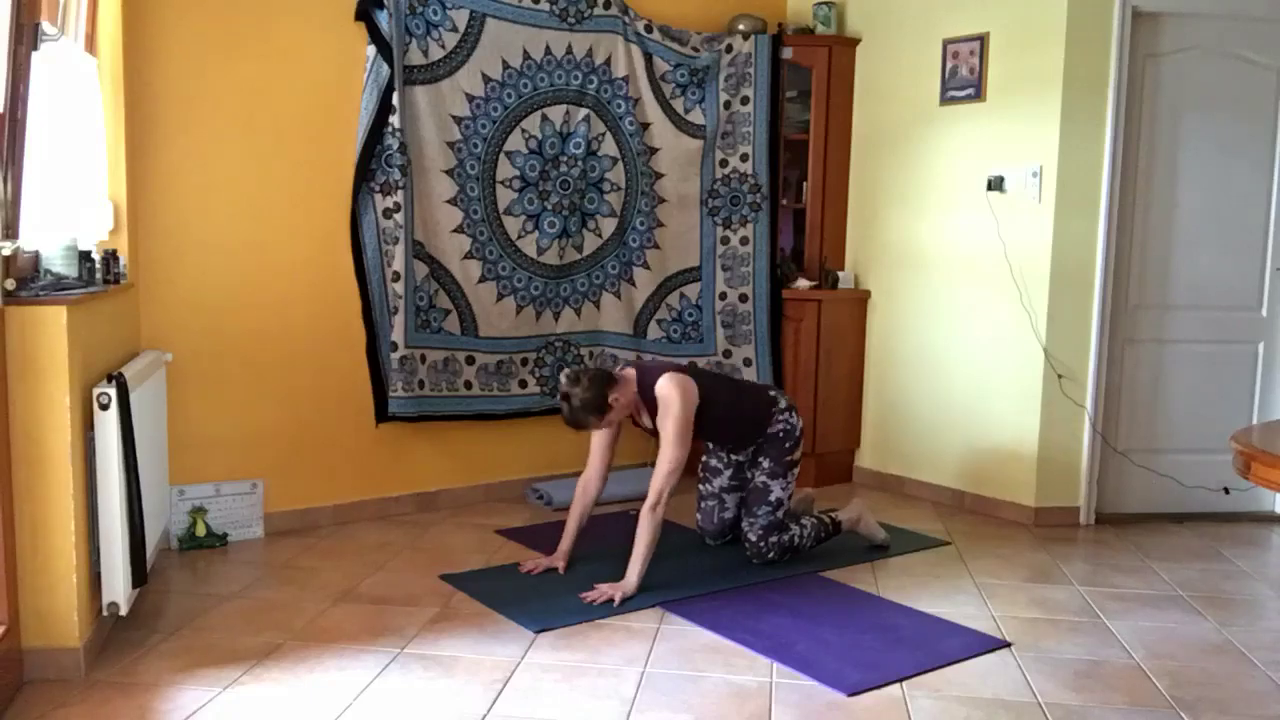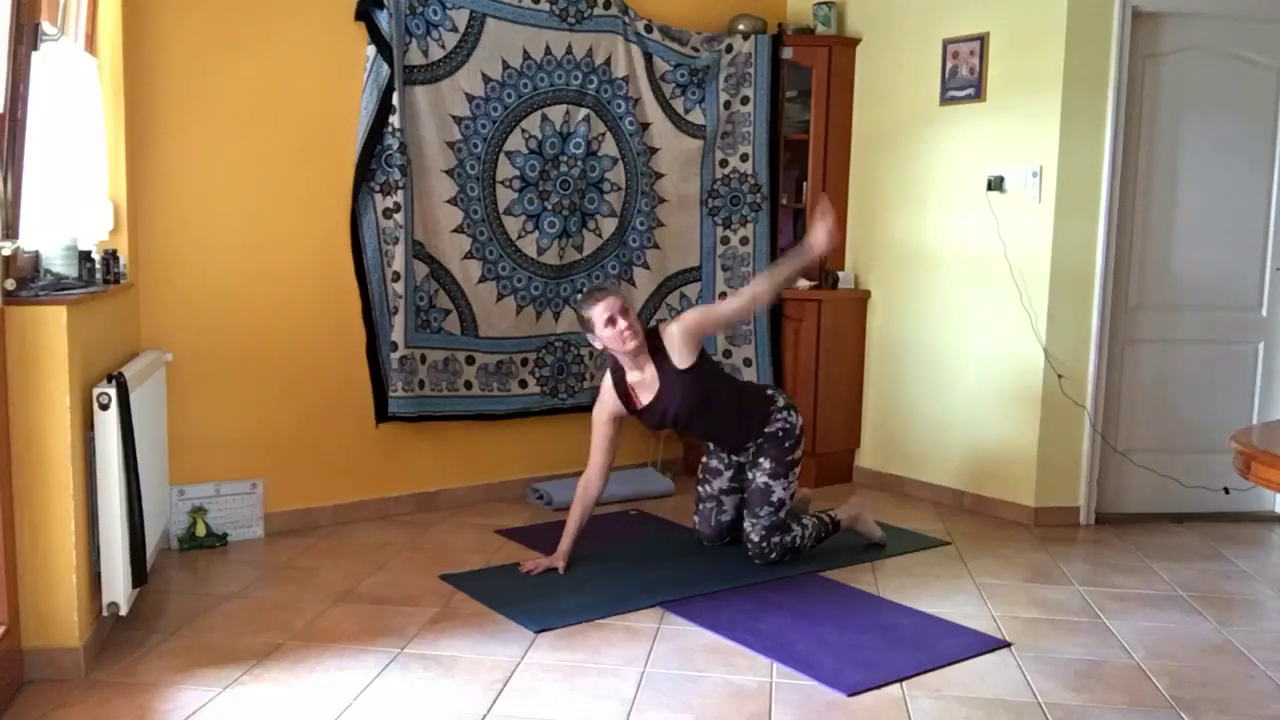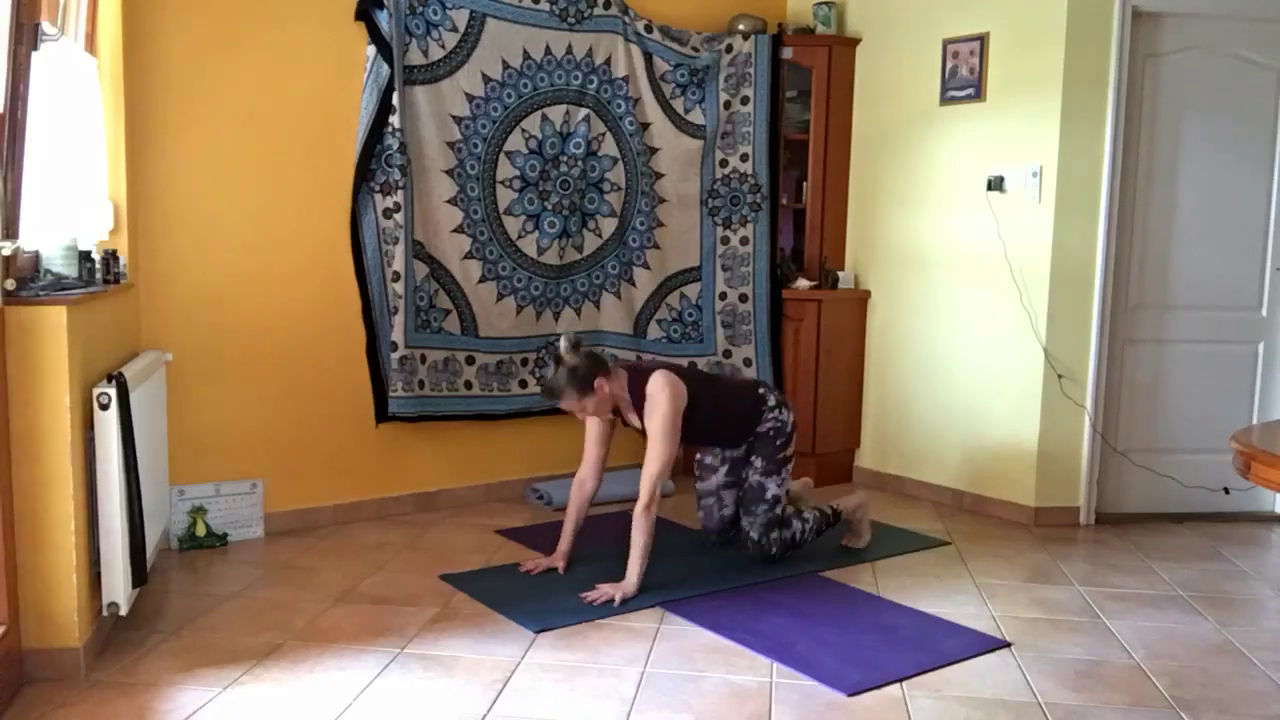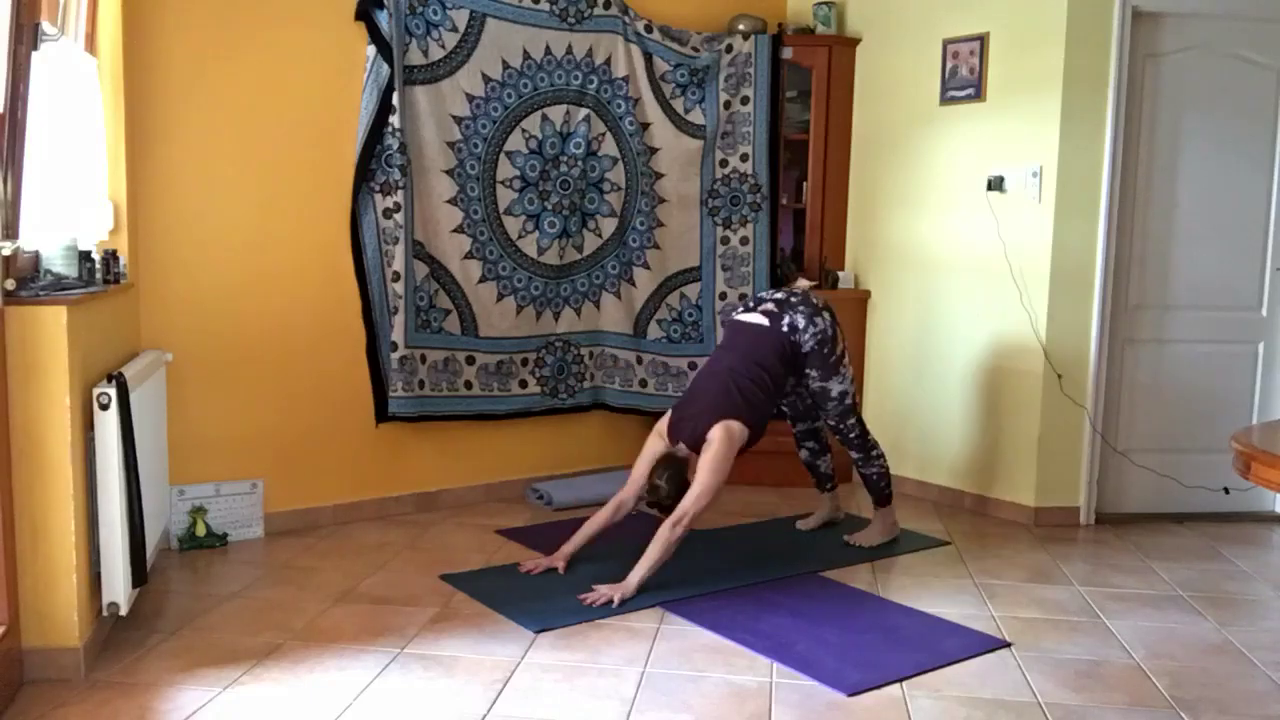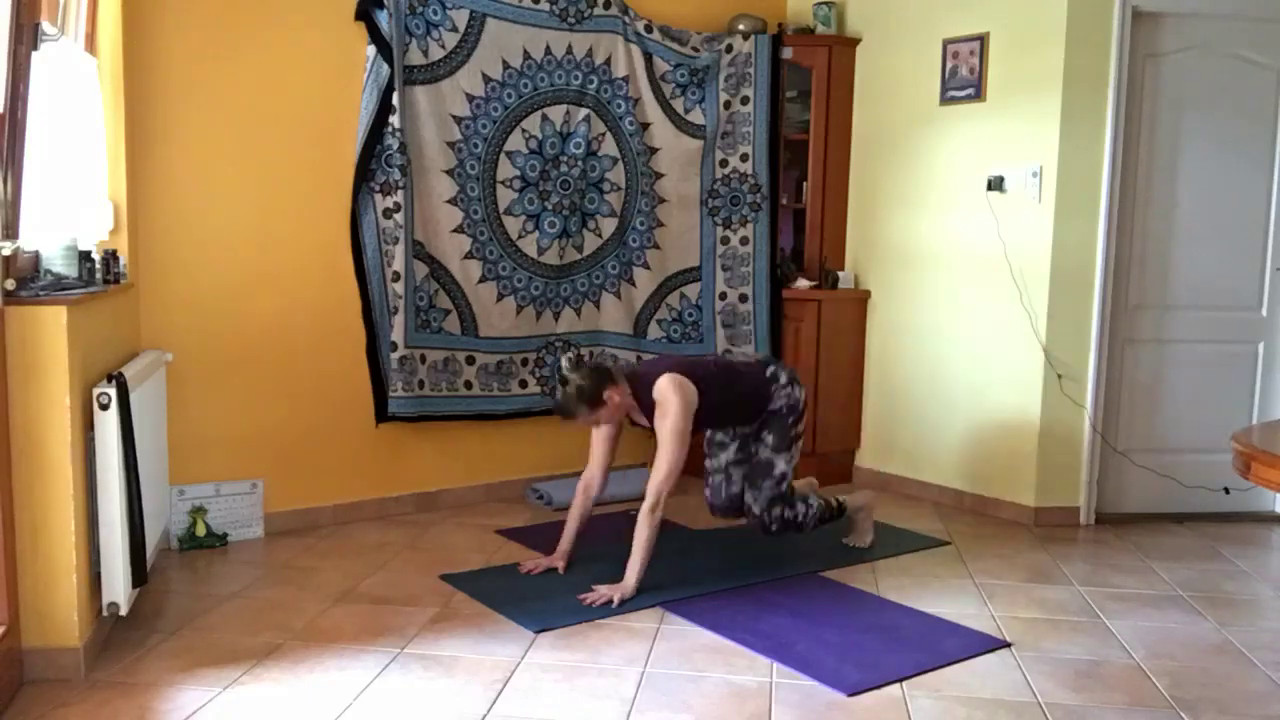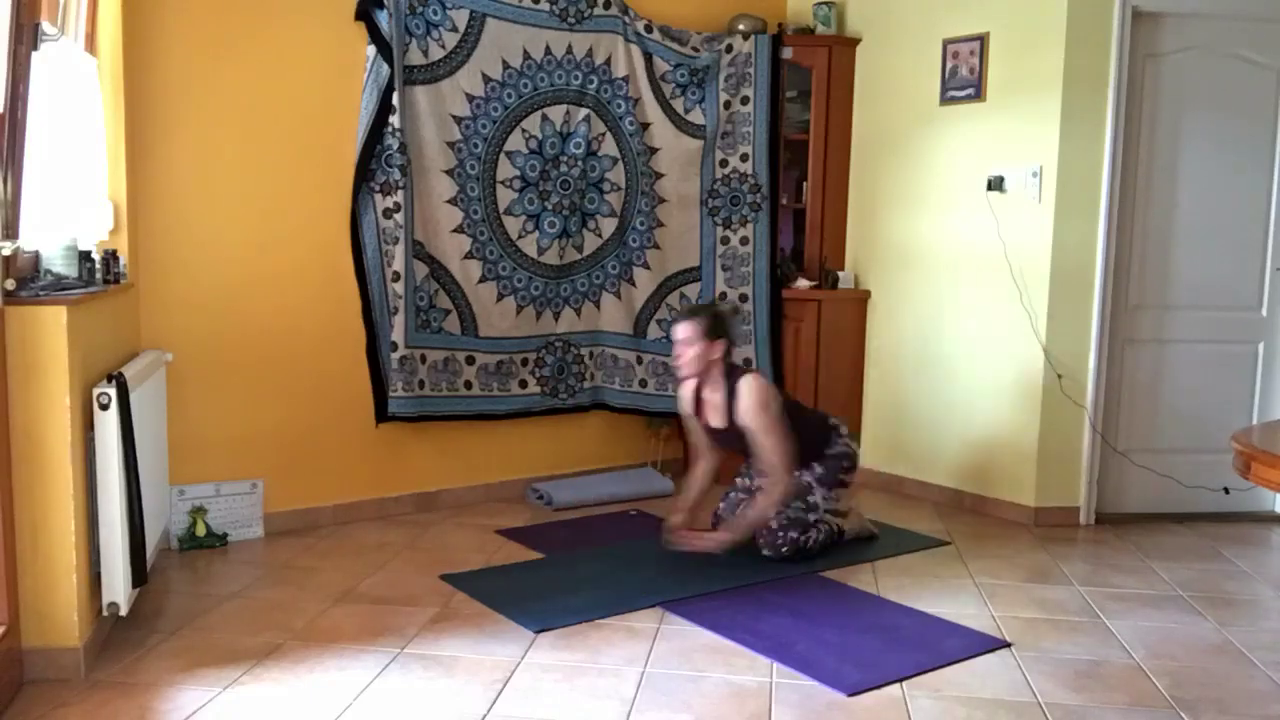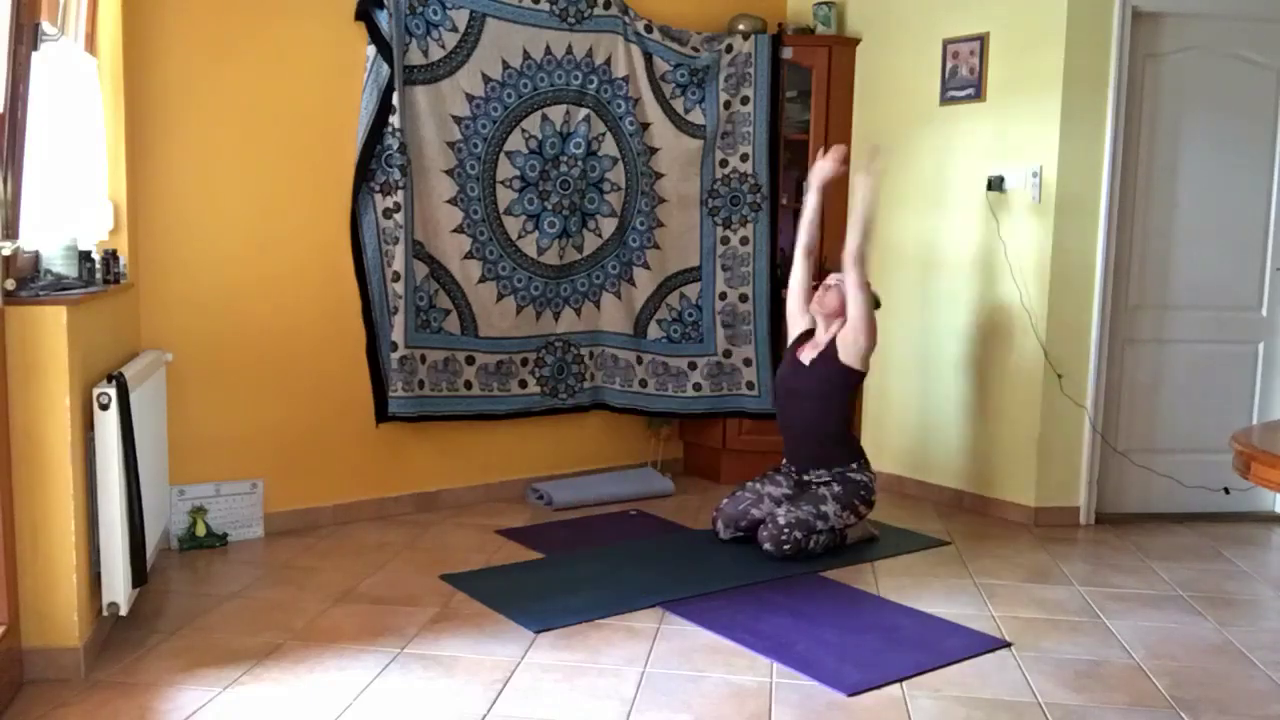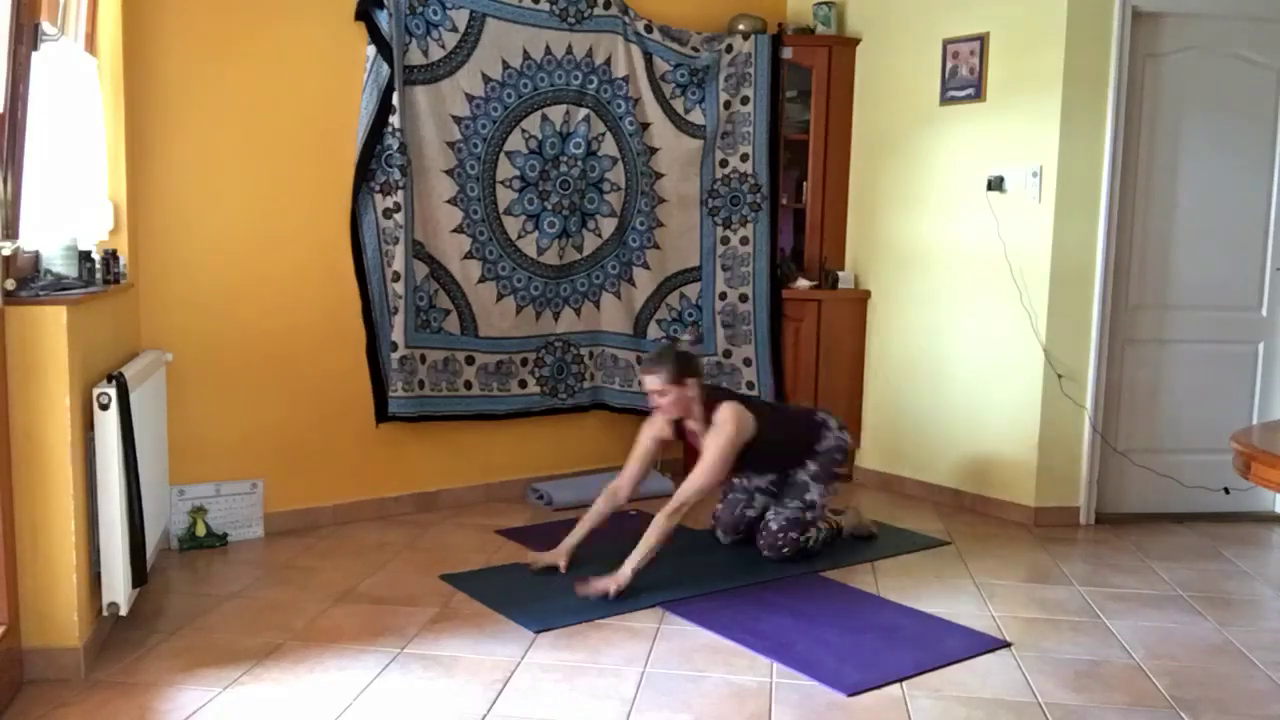
dt=0.1s
person 1, frame 1
left shoulder: (670, 390)
left elbow: (659, 497)
right elbow: (590, 480)
left wrist: (631, 580)
right wrist: (562, 552)
left hip: (771, 424)
right hip: (733, 438)
left knee: (764, 540)
right knee: (712, 528)
left ankle: (848, 517)
right ankle: (796, 501)
person 1, frame 2
left shoulder: (677, 338)
right shoulder: (612, 391)
left elbow: (746, 302)
right elbow: (592, 480)
left wrist: (810, 250)
right wrist: (562, 552)
left hip: (770, 428)
right hip: (726, 446)
left knee: (763, 546)
right knee: (712, 532)
left ankle: (846, 516)
right ankle: (788, 501)
person 1, frame 3
left shoulder: (658, 390)
right shoulder: (602, 400)
left elbow: (648, 495)
right elbow: (586, 479)
left wrist: (631, 582)
right wrist: (560, 554)
left hip: (763, 417)
left knee: (763, 542)
right knee: (717, 525)
left ankle: (845, 509)
right ankle: (785, 494)
person 1, frame 4
left shoulder: (720, 438)
right shoulder: (669, 429)
left elbow: (679, 523)
right elbow: (623, 500)
left wrist: (629, 585)
right wrist: (564, 552)
left ankle: (884, 516)
right ankle: (828, 502)
person 1, frame 5
left shoulder: (668, 394)
right shoulder: (610, 401)
left elbow: (655, 500)
right elbow: (591, 480)
left wrist: (628, 583)
right wrist: (562, 551)
left hip: (775, 393)
right hip: (732, 409)
left knee: (768, 511)
right knee: (723, 500)
left ankle: (851, 506)
right ankle: (800, 491)
person 1, frame 6
left shoulder: (751, 392)
right shoulder: (689, 393)
left elbow: (780, 477)
right elbow: (707, 460)
left wrist: (730, 534)
right wrist: (683, 511)
left hip: (826, 459)
left knee: (778, 541)
left ankle: (845, 525)
right ankle: (819, 509)
person 1, frame 7
left shoulder: (852, 343)
right shoulder: (800, 334)
left elbow: (853, 265)
right elbow: (802, 257)
left hip: (839, 479)
right hip: (793, 473)
left knee: (780, 538)
right knee: (725, 525)
left ankle: (845, 525)
person 1, frame 8
left shoulder: (729, 419)
right shoulder: (665, 420)
left elbow: (677, 506)
right elbow: (621, 487)
left wrist: (624, 573)
right wrist: (566, 547)
left hip: (819, 443)
right hip: (771, 463)
left knee: (778, 541)
left ankle: (844, 522)
right ankle: (812, 512)
